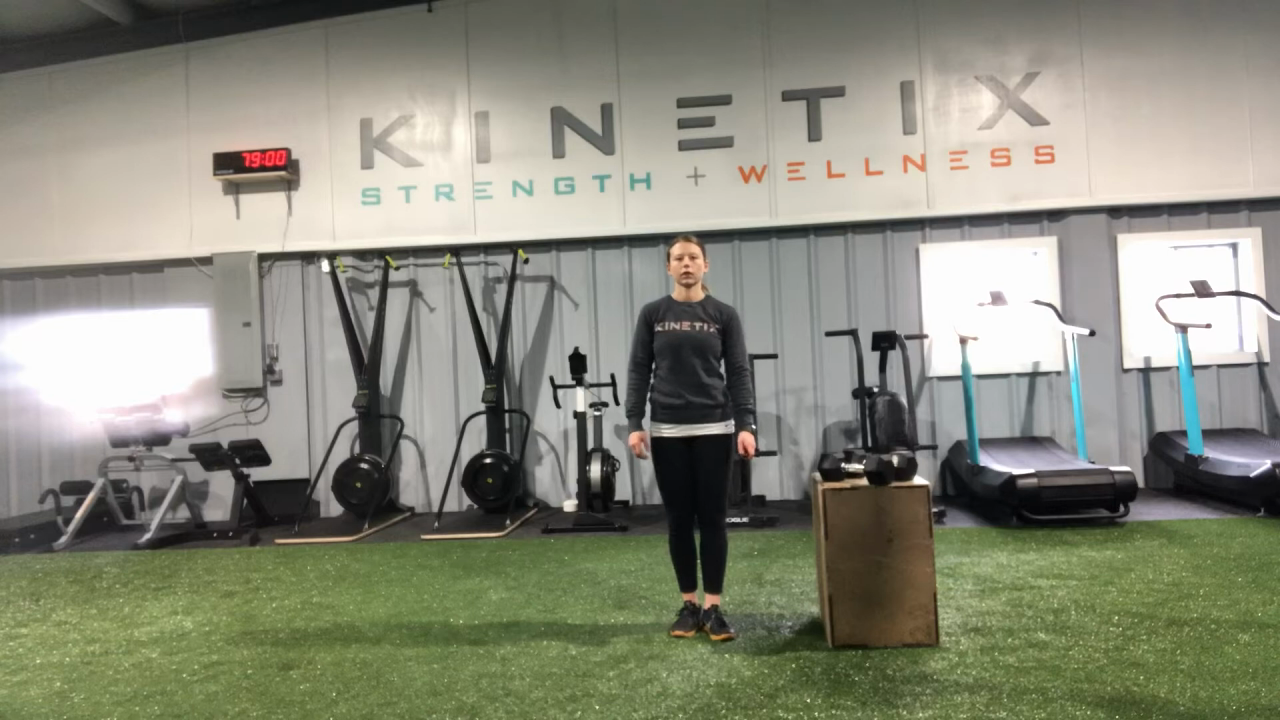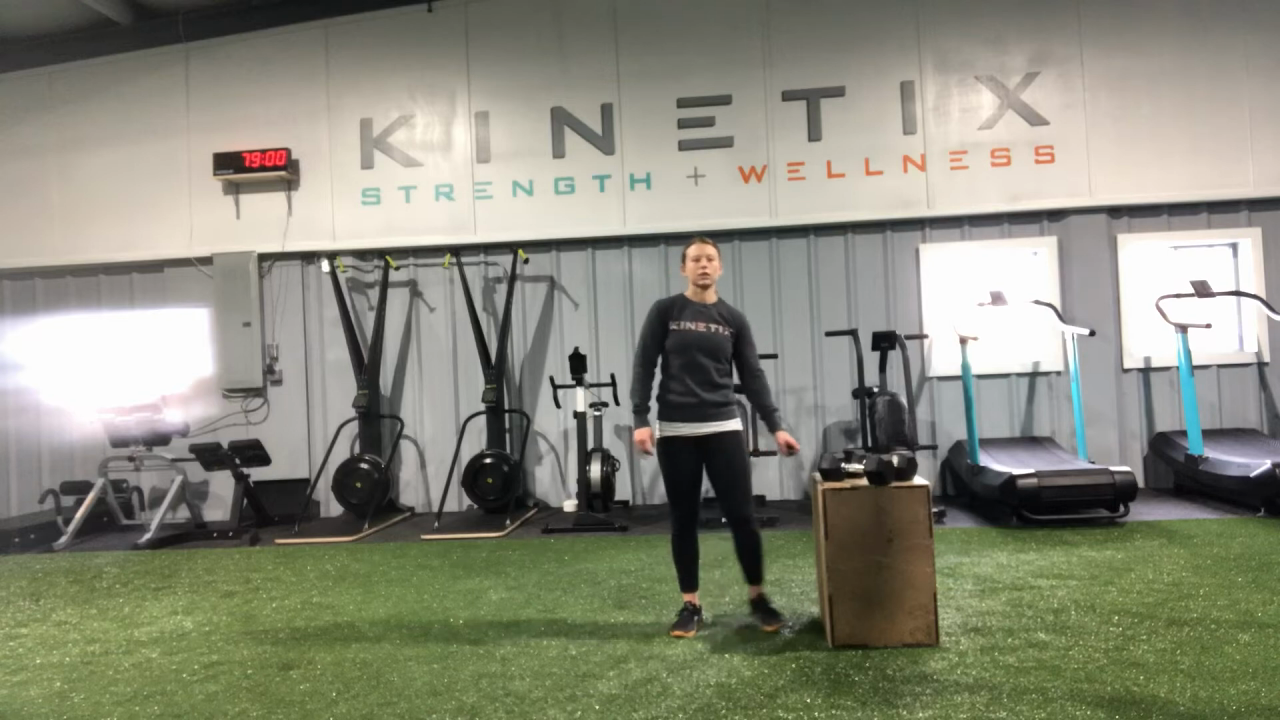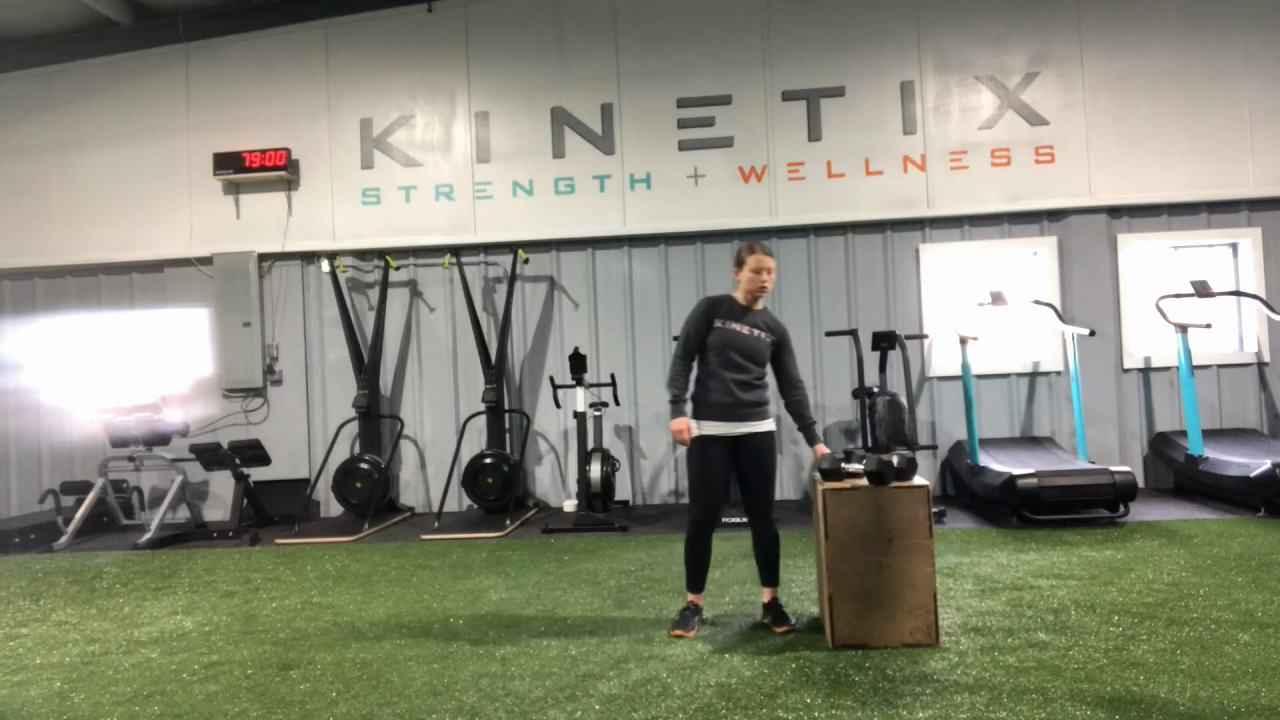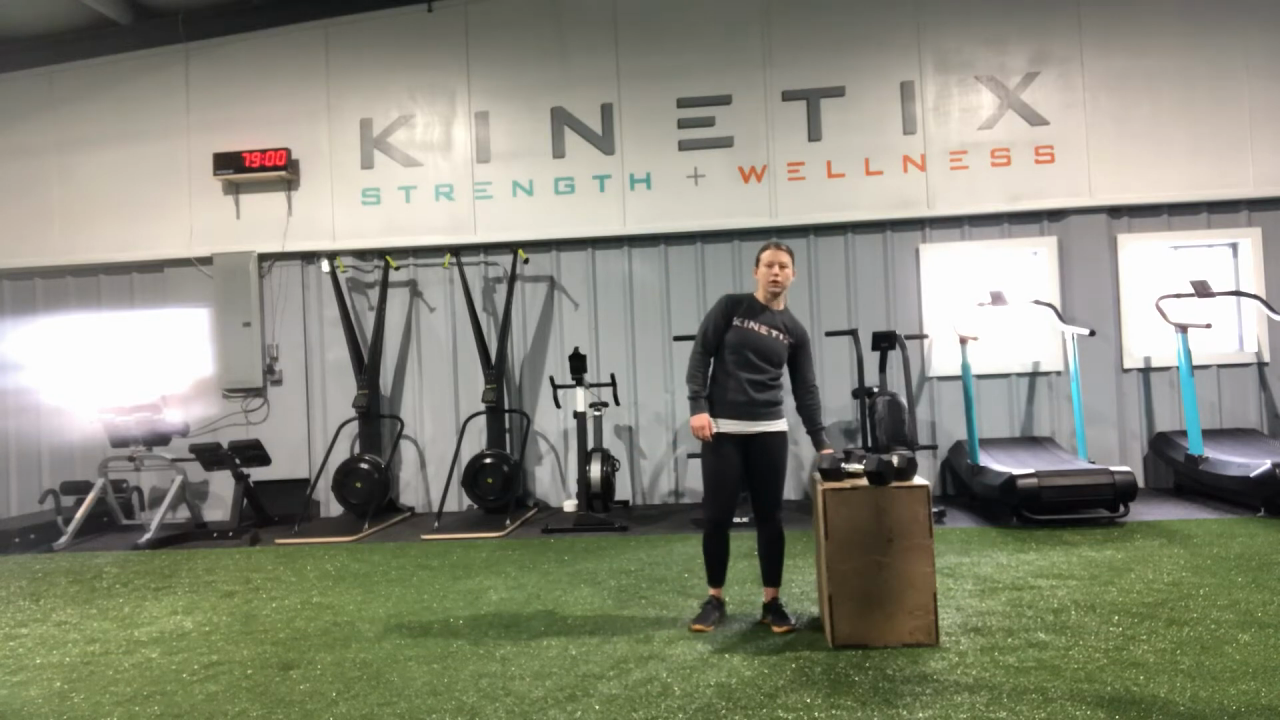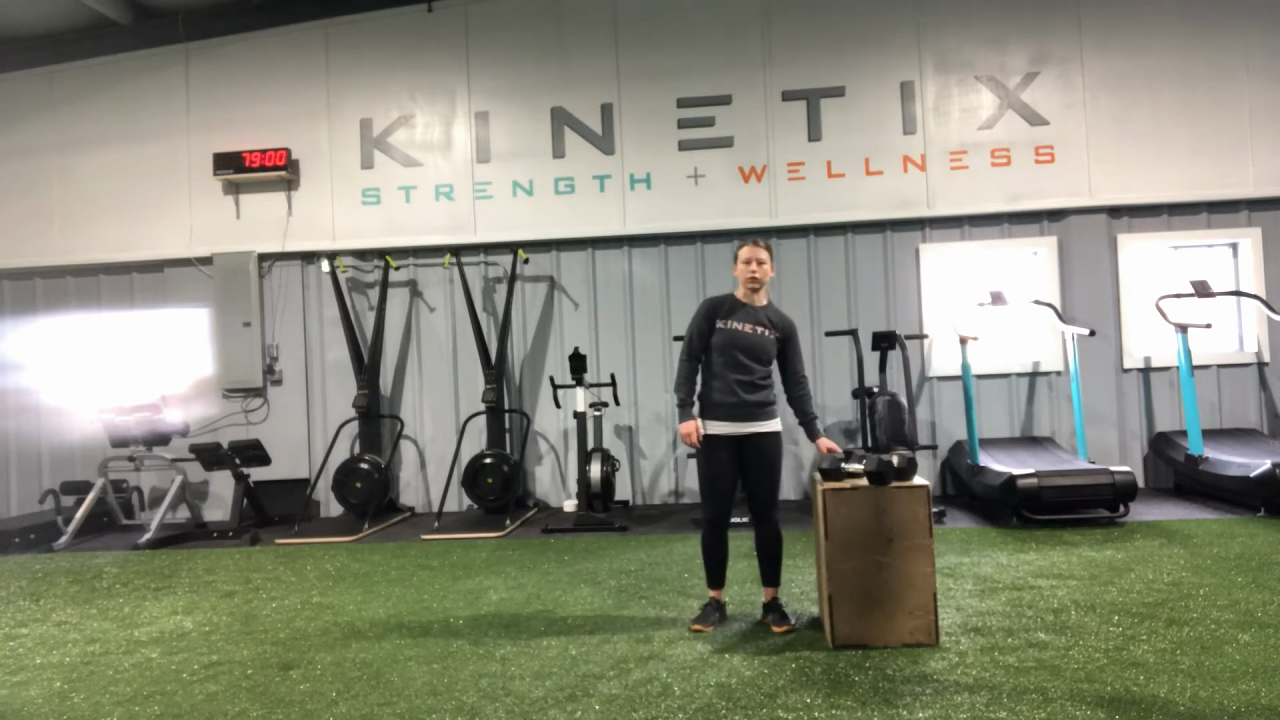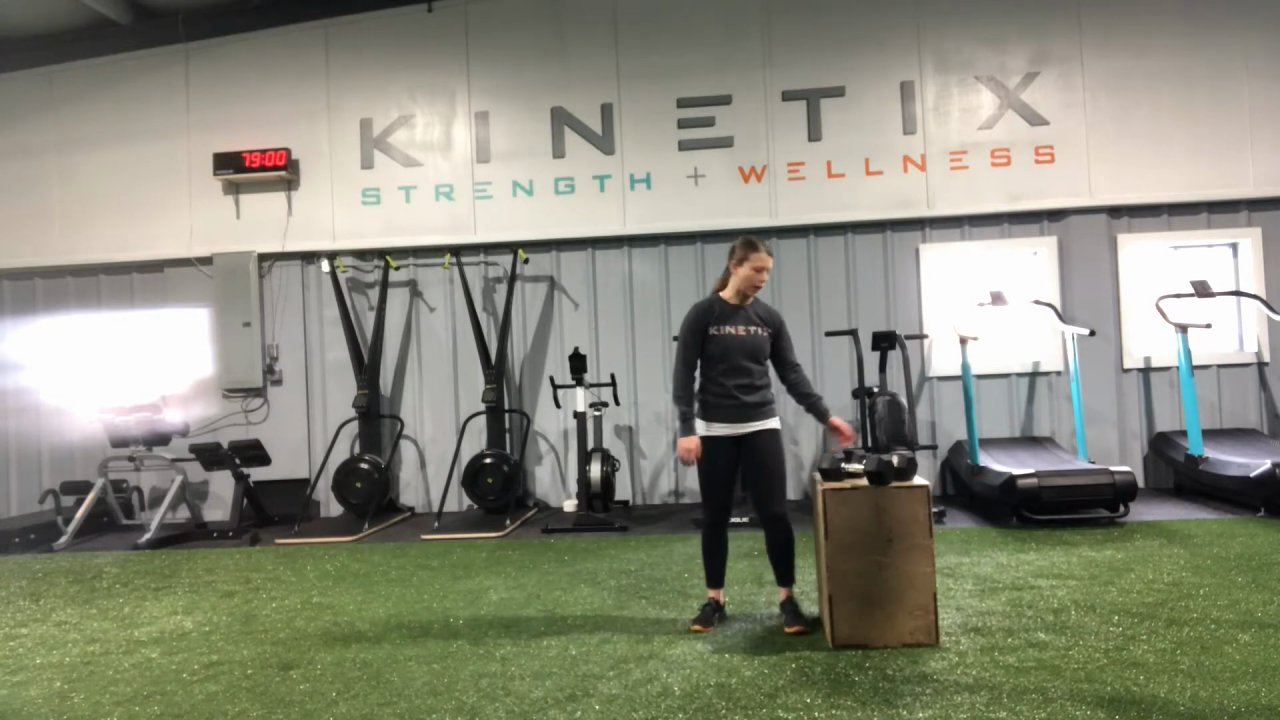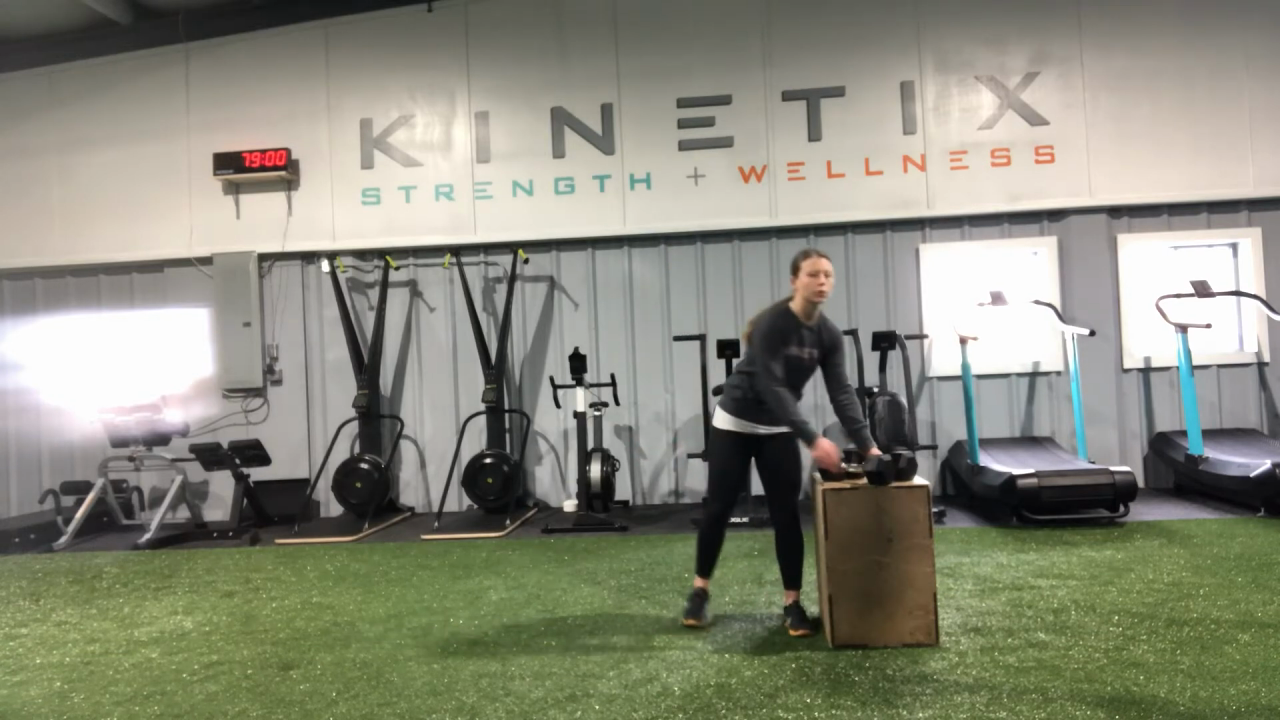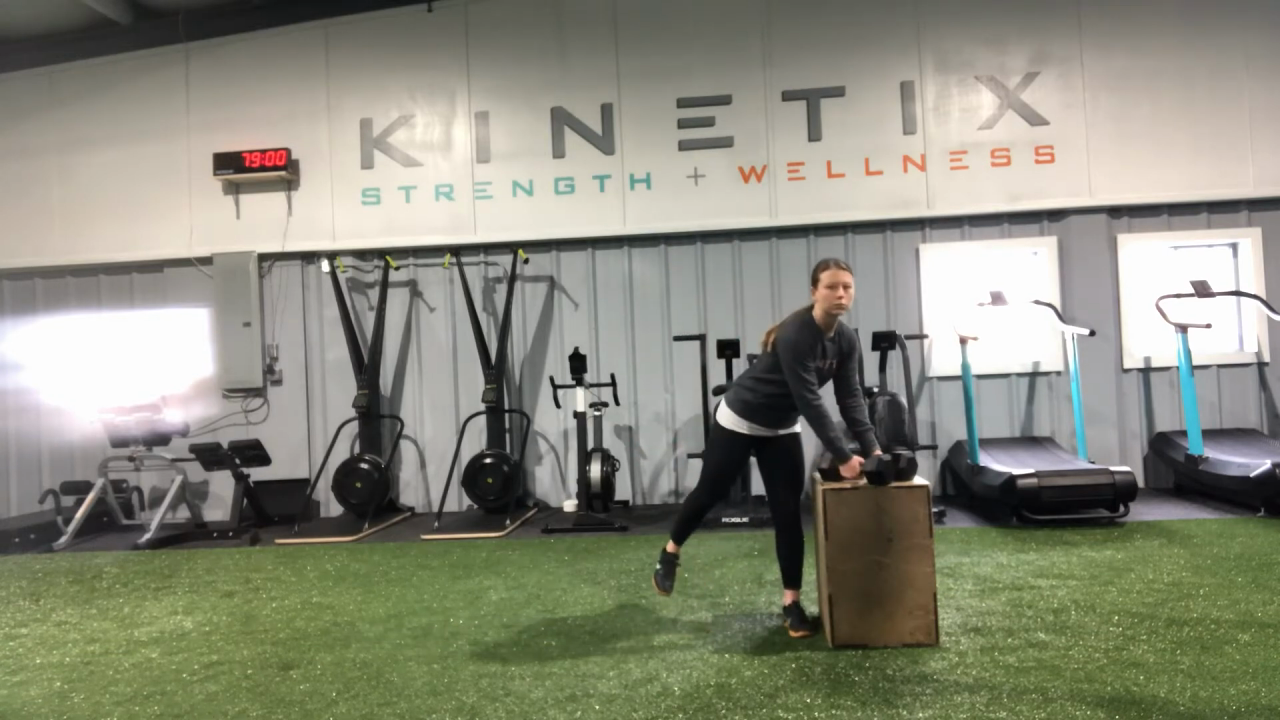
dt=0.4s
person 1, frame 1
left shoulder: (724, 315)
right shoulder: (653, 314)
left elbow: (739, 373)
right elbow: (639, 371)
left wrist: (746, 425)
right wrist: (635, 423)
left hip: (714, 428)
right hip: (667, 430)
left knee: (712, 518)
right knee: (679, 520)
left ankle: (713, 607)
right ankle: (689, 604)
person 1, frame 2
left shoulder: (734, 319)
right shoulder: (664, 311)
left elbow: (752, 376)
right elbow: (644, 366)
left wrist: (775, 425)
right wrist: (641, 419)
left hip: (723, 426)
right hip: (675, 429)
left knee: (741, 513)
right knee: (683, 518)
left ankle: (757, 597)
right ankle: (690, 605)
person 1, frame 3
left shoulder: (774, 328)
right shoulder: (710, 309)
left elbow: (791, 386)
right elbow: (682, 359)
left wrist: (814, 438)
right wrist: (678, 410)
left hip: (757, 429)
right hip: (709, 429)
left knee: (762, 517)
right knee: (702, 517)
left ankle: (772, 601)
right ankle: (693, 603)
person 1, frame 4
left shoulder: (795, 330)
right shoulder: (730, 307)
left elbow: (805, 390)
right elbow: (700, 356)
left wrist: (821, 443)
right wrist: (697, 406)
left hip: (769, 429)
right hip: (723, 426)
left knee: (769, 516)
right knee: (717, 515)
left ankle: (772, 601)
right ankle: (715, 598)
person 1, frame 5
left shoulder: (782, 323)
right shoulder: (712, 310)
left elbow: (796, 381)
right elbow: (689, 361)
left wrist: (815, 433)
right wrist: (686, 413)
left hip: (763, 429)
right hip: (715, 428)
left knee: (766, 516)
right knee: (715, 516)
left ankle: (772, 602)
right ankle: (715, 600)
person 1, frame 6
left shoulder: (769, 317)
right shoulder: (702, 314)
left elbow: (791, 372)
right elbow: (684, 373)
left wrist: (825, 415)
right wrist: (687, 429)
left hip: (761, 426)
right hip: (715, 429)
left knee: (774, 513)
right knee: (715, 516)
left ankle: (788, 599)
right ankle: (714, 600)
person 1, frame 7
left shoulder: (828, 333)
right shoulder: (772, 323)
left elbow: (841, 390)
right elbow: (771, 387)
left wrist: (866, 442)
right wrist: (812, 440)
left hip: (779, 430)
right hip: (736, 421)
left knee: (787, 514)
right knee: (719, 507)
left ankle: (792, 602)
right ankle: (701, 588)
person 1, frame 8
left shoulder: (846, 340)
right shoulder: (795, 334)
left elbow: (850, 397)
right elbow: (809, 399)
left wrist: (871, 447)
right wrist: (842, 456)
left hip: (782, 428)
right hip: (739, 419)
left knee: (788, 514)
right knee: (709, 493)
left ankle: (792, 603)
right ankle: (671, 551)
